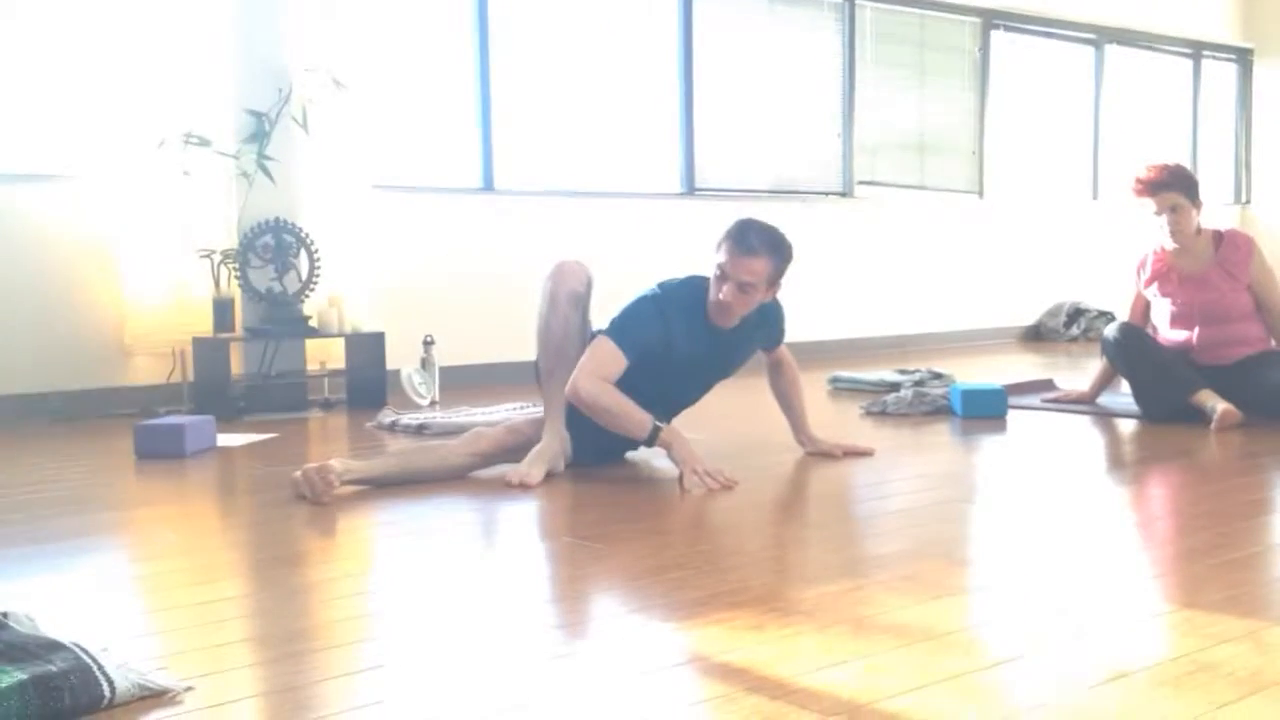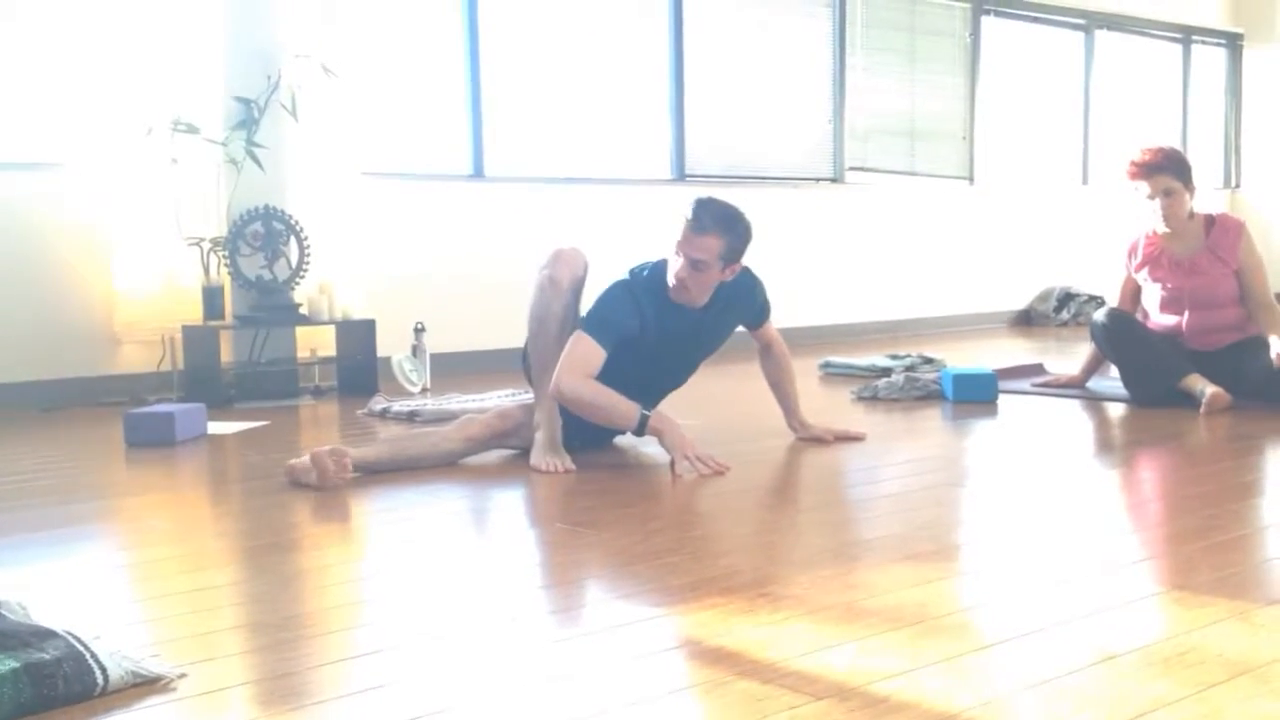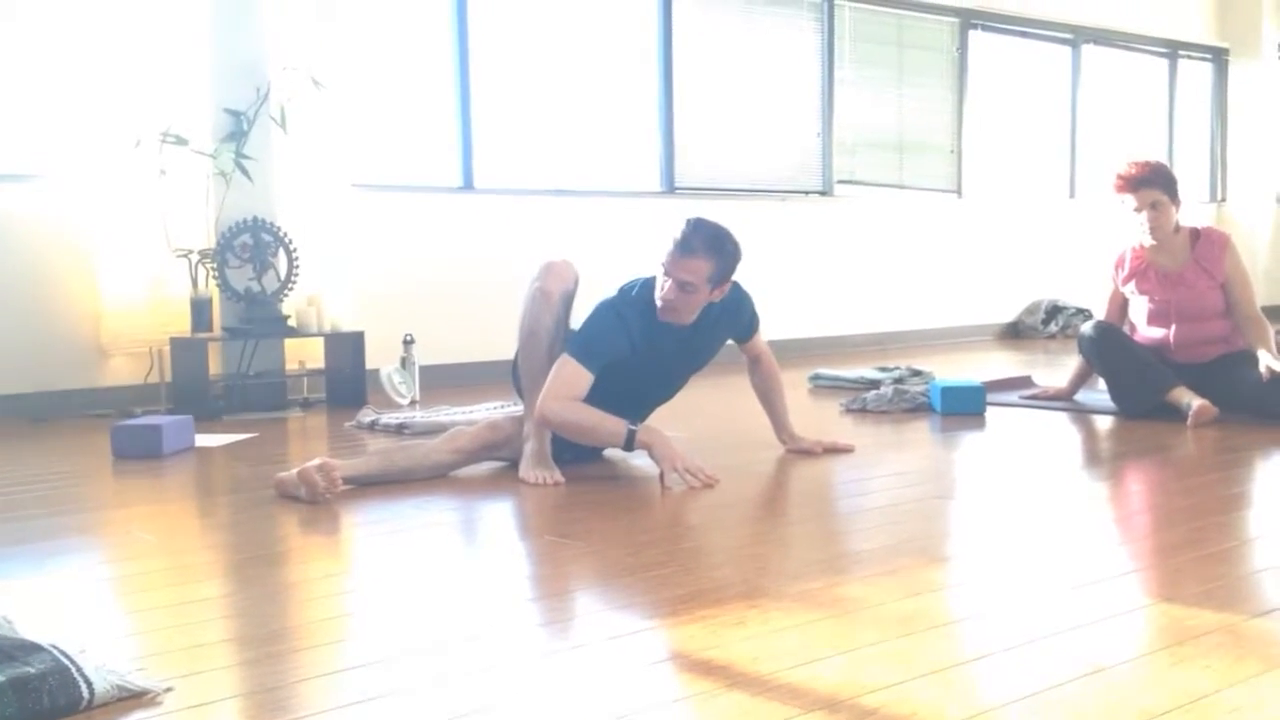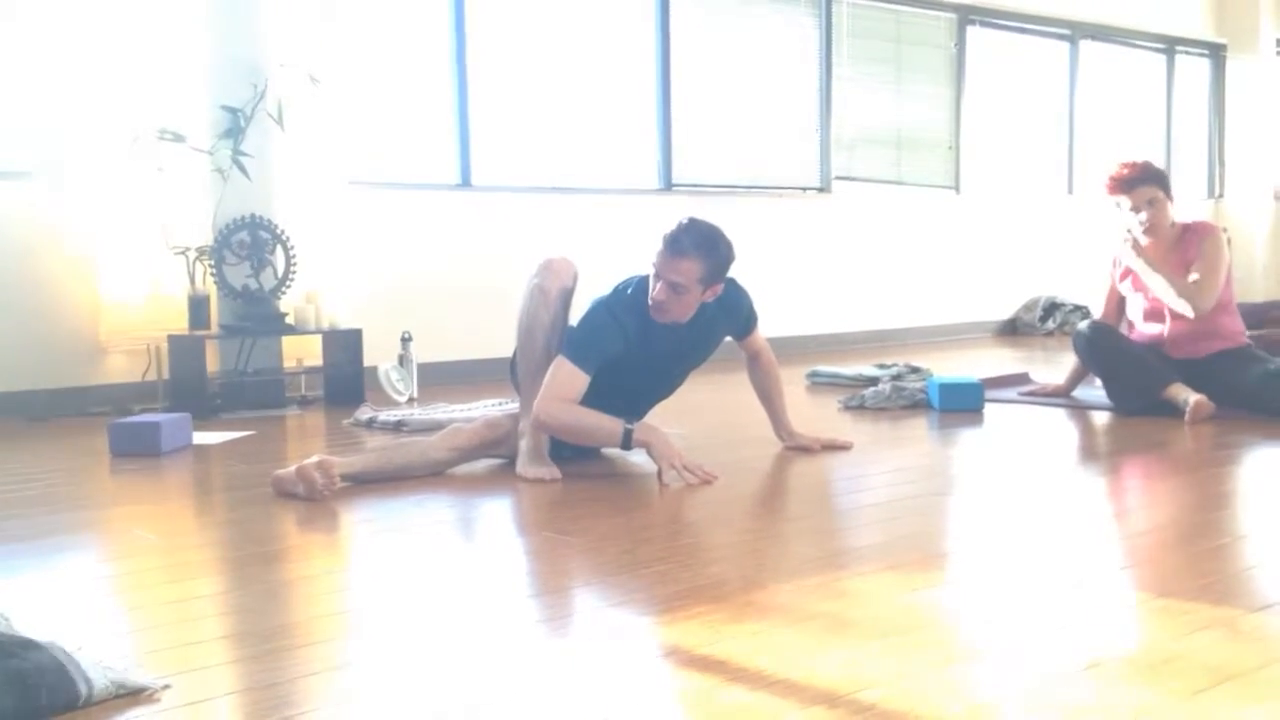
dt=1s
person 1, frame 1
left shoulder: (765, 316)
right shoulder: (663, 304)
left elbow: (780, 364)
right elbow: (584, 387)
left wrist: (806, 437)
right wrist: (672, 439)
left hip: (614, 439)
right hip: (582, 407)
left knee: (497, 443)
left ankle: (347, 470)
right ankle: (552, 438)
person 1, frame 2
left shoulder: (742, 290)
right shoulder: (633, 294)
left elbow: (771, 345)
right elbow: (569, 383)
left wrist: (798, 423)
right wrist: (661, 425)
left hip: (607, 419)
right hip: (565, 388)
left knee: (492, 430)
left ankle: (349, 461)
right ankle: (546, 428)
person 1, frame 3
left shoulder: (732, 306)
right shoulder: (621, 313)
left elbow: (760, 358)
right elbow: (553, 407)
left wrist: (787, 435)
right wrist: (648, 438)
left hip: (598, 427)
right hip: (555, 399)
left knee: (481, 442)
right ankle: (535, 445)
person 1, frame 4
left shoulder: (729, 302)
right shoulder: (614, 312)
left elbow: (759, 354)
right elbow: (551, 409)
left wrist: (786, 432)
right wrist: (645, 435)
left hip: (602, 421)
right hip: (553, 396)
left knee: (478, 439)
right ankle: (497, 446)
person 2, frame 1
left shoulder: (1239, 248)
right shoulder: (1149, 267)
right elbow: (1126, 343)
right wrist: (1092, 392)
left hip: (1247, 369)
right hip: (1180, 376)
right knee: (1116, 333)
right ankle: (1211, 404)
person 2, frame 2
left shoulder: (1230, 233)
right shoulder: (1140, 251)
right elbow: (1113, 327)
right wrist: (1082, 375)
left hip: (1234, 354)
right hip: (1167, 361)
right knee: (1104, 320)
right ankle: (1200, 387)
person 2, frame 3
left shoulder: (1216, 246)
right shoulder: (1126, 264)
left elbow: (1248, 315)
right elbow: (1101, 340)
right wrist: (1070, 388)
left hip: (1219, 367)
right hip: (1154, 373)
right knee: (1092, 332)
right ankle: (1186, 400)
person 2, frame 4
left shoulder: (1206, 237)
right shoulder: (1124, 259)
left elbow: (1197, 304)
right elbow: (1103, 328)
left wrist: (1140, 261)
right wrist: (1068, 384)
left hip: (1219, 360)
right hip: (1153, 365)
right knee: (1087, 334)
right ankle: (1183, 396)
